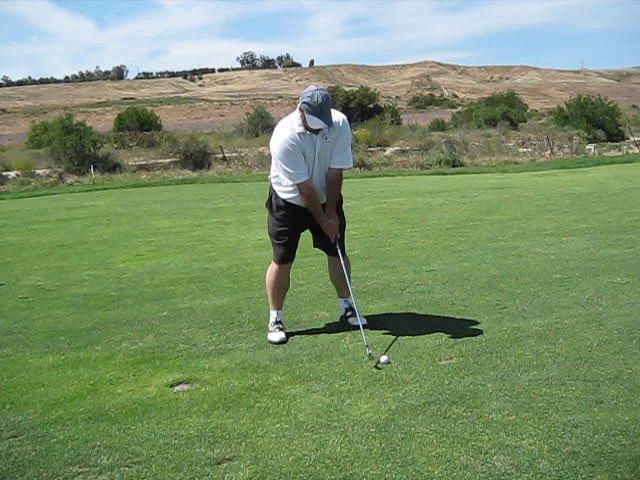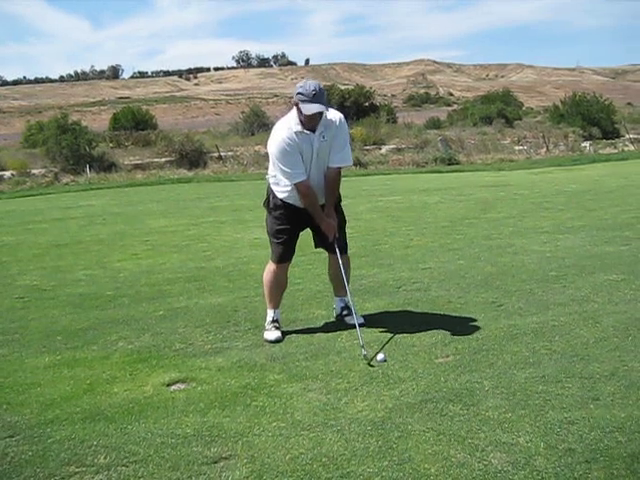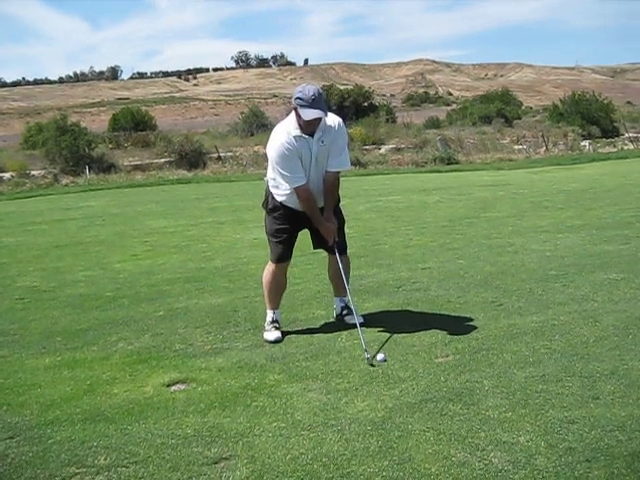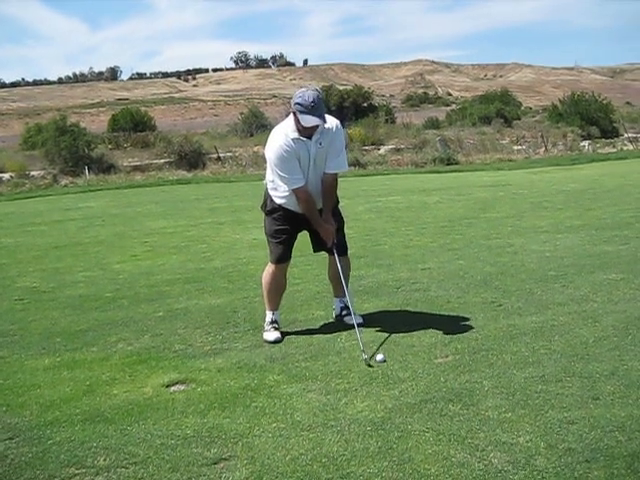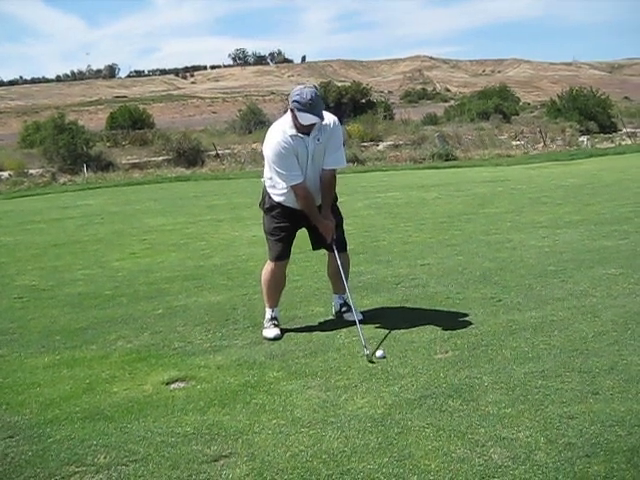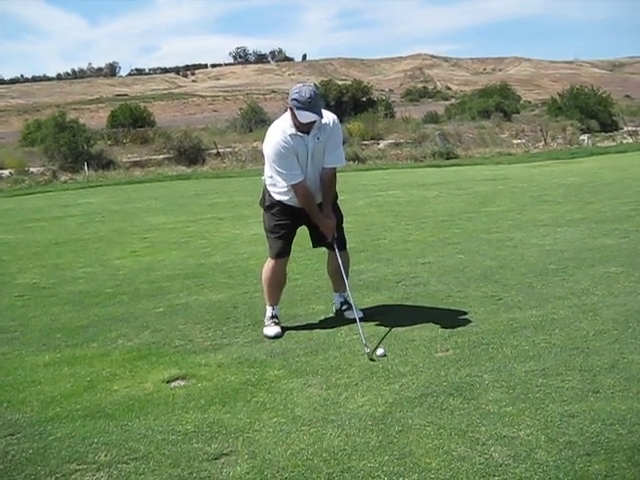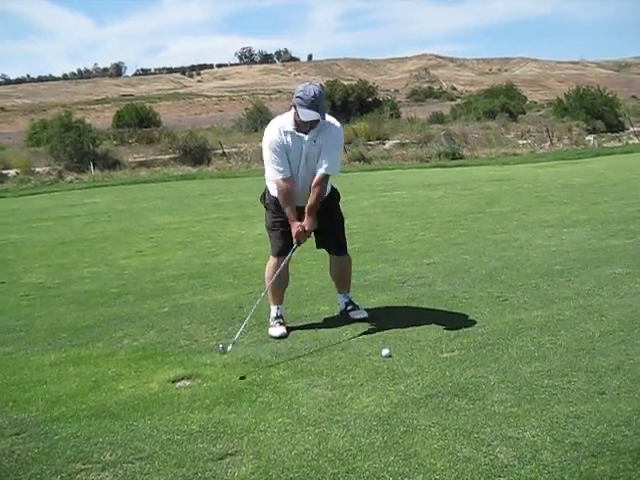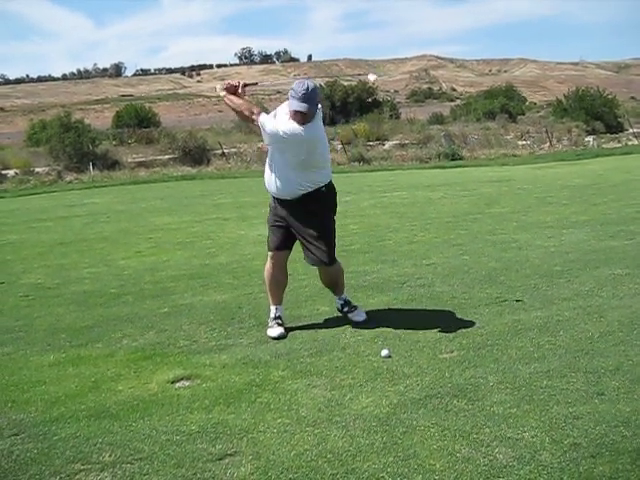
dt=0.5s
person 1, frame 1
left shoulder: (340, 123)
right shoulder: (285, 136)
left elbow: (335, 172)
right elbow: (304, 187)
left wrist: (331, 210)
right wrist: (323, 220)
left hip: (325, 198)
right hip: (288, 202)
left knee: (337, 252)
right knee: (282, 261)
left ankle: (346, 307)
right ankle: (275, 319)
person 1, frame 2
left shoulder: (337, 122)
right shoulder: (282, 136)
left elbow: (334, 172)
right elbow: (302, 187)
left wrist: (331, 210)
right wrist: (321, 220)
left hip: (325, 198)
right hip: (287, 202)
left knee: (339, 251)
right knee: (280, 261)
left ankle: (341, 306)
right ankle: (272, 318)
person 1, frame 3
left shoulder: (335, 127)
right shoulder: (281, 140)
left elbow: (332, 176)
right elbow: (301, 191)
left wrist: (330, 214)
right wrist: (321, 224)
left hip: (323, 200)
right hip: (285, 204)
left knee: (339, 251)
right knee: (279, 261)
left ankle: (341, 305)
right ankle: (272, 318)
person 1, frame 4
left shoulder: (333, 129)
right shoulder: (280, 142)
left elbow: (330, 177)
right elbow: (300, 192)
left wrist: (328, 215)
right wrist: (319, 225)
left hip: (322, 201)
right hip: (284, 206)
left knee: (340, 252)
right knee: (279, 262)
left ankle: (341, 306)
right ankle: (271, 319)
person 1, frame 5
left shoulder: (331, 125)
right shoulder: (278, 139)
left elbow: (329, 173)
right elbow: (298, 189)
left wrist: (327, 211)
right wrist: (319, 221)
left hip: (320, 198)
right hip: (283, 203)
left knee: (339, 249)
right knee: (278, 260)
left ankle: (340, 302)
right ankle: (271, 316)
person 1, frame 6
left shoulder: (331, 123)
right shoulder: (278, 138)
left elbow: (329, 172)
right elbow: (298, 187)
left wrist: (328, 210)
right wrist: (319, 220)
left hip: (320, 196)
right hip: (283, 202)
left knee: (339, 248)
right knee: (278, 258)
left ankle: (340, 300)
right ankle: (271, 313)
person 1, frame 7
left shoulder: (332, 131)
right shoulder: (276, 131)
left elbow: (321, 179)
right elbow: (283, 182)
left wrist: (310, 217)
right wrist: (293, 221)
left hip: (321, 200)
right hip: (283, 201)
left knee: (339, 252)
right knee: (278, 257)
left ankle: (345, 301)
right ankle: (276, 314)
person 1, frame 8
left shoulder: (303, 133)
right shoulder: (287, 108)
left elbow: (256, 117)
right elbow: (263, 117)
left wrist: (229, 97)
right wrist: (238, 96)
left hip: (313, 201)
right hip: (282, 199)
left knee: (325, 261)
right knee: (276, 256)
left ankle: (342, 301)
right ankle: (275, 314)
